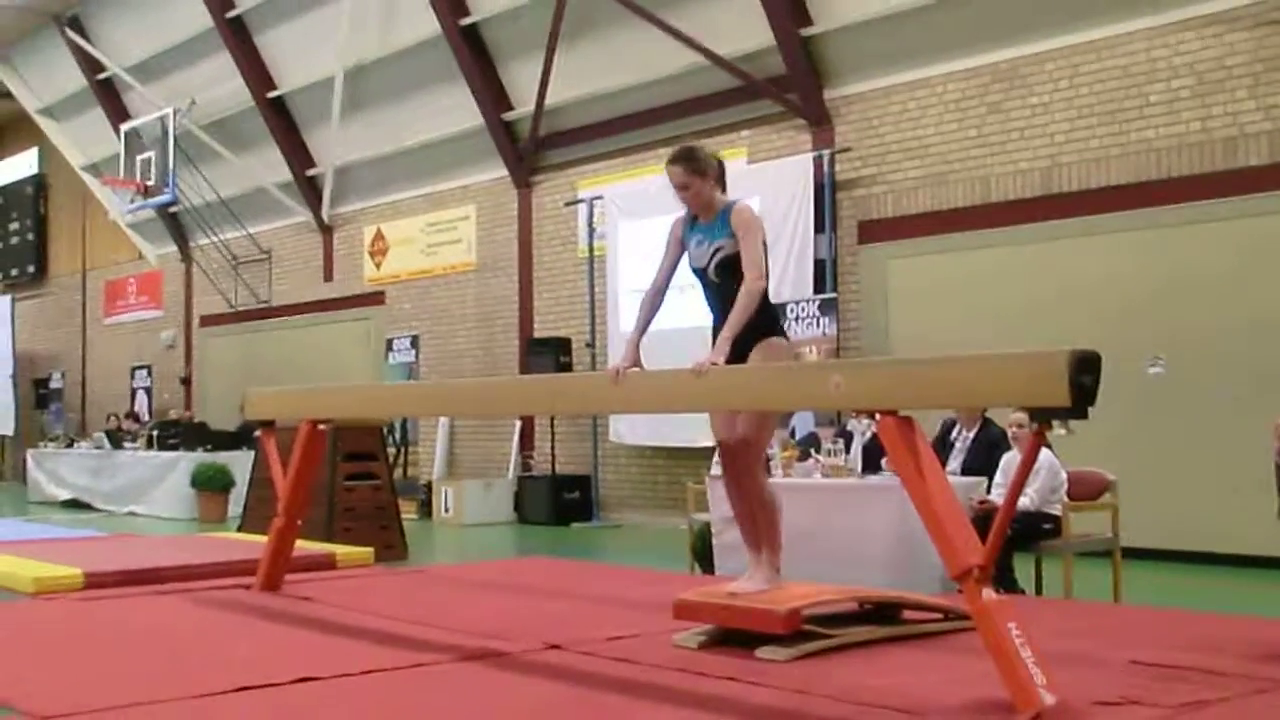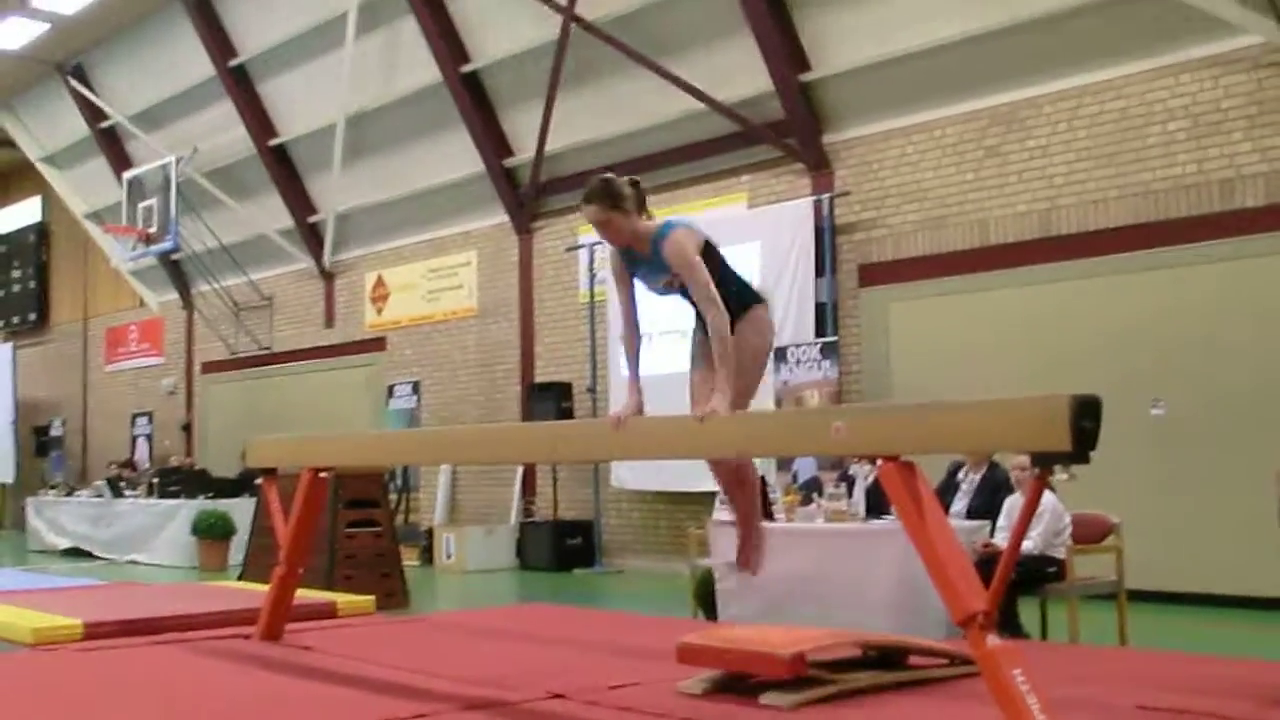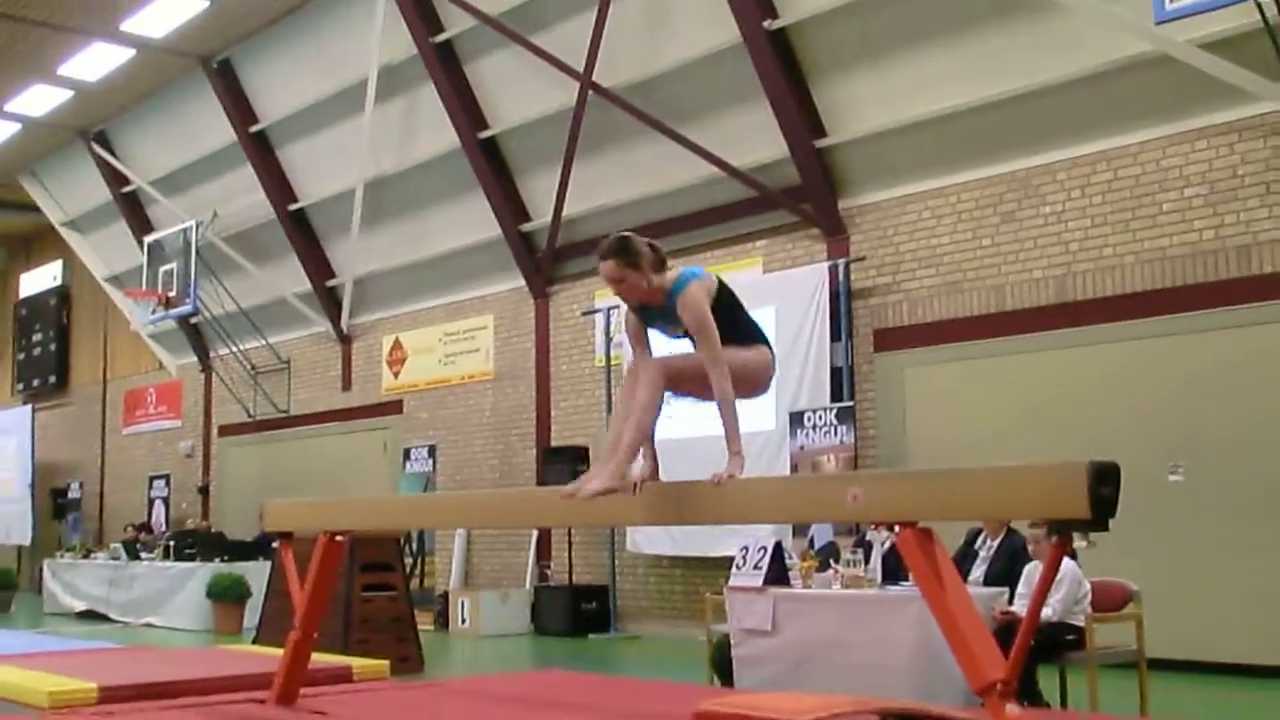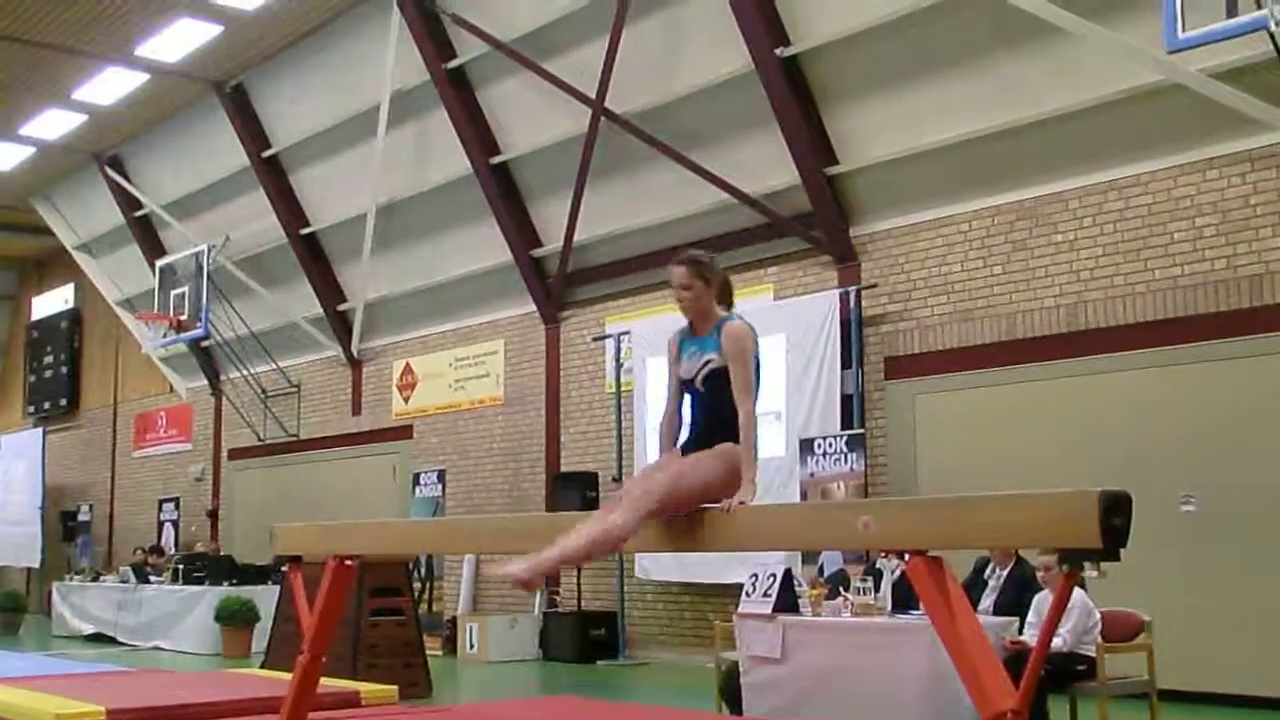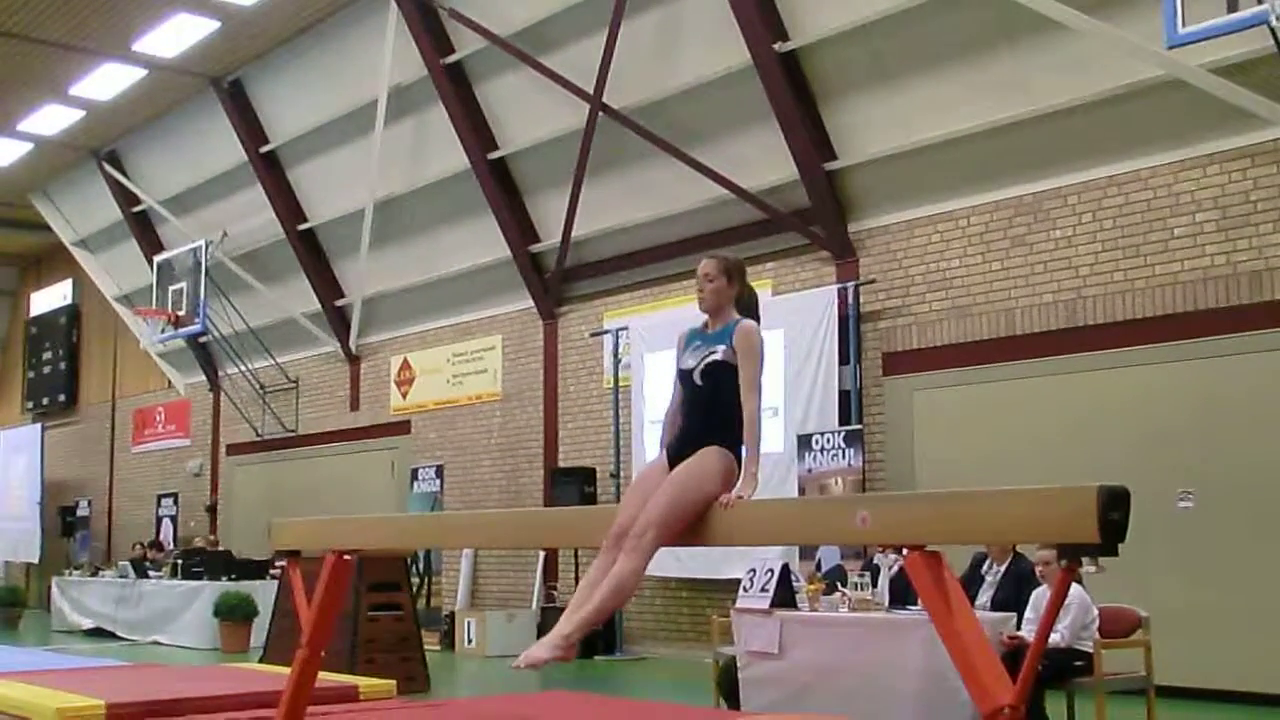
dt=0.5s
person 1, frame 1
left shoulder: (741, 216)
right shoulder: (682, 227)
left elbow: (754, 282)
right elbow: (657, 287)
left wrist: (722, 345)
right wrist: (632, 346)
left hip: (763, 340)
right hip: (725, 346)
left knee: (748, 459)
right knee: (730, 459)
left ankle: (770, 565)
right ankle: (756, 562)
person 1, frame 2
left shoulder: (674, 240)
right shoulder: (621, 255)
left elbow: (715, 310)
right elbow: (630, 325)
left wrist: (723, 390)
right wrist: (634, 393)
left hip: (746, 317)
right hip: (708, 329)
left ankle: (751, 532)
right ankle: (746, 523)
person 1, frame 3
left shoulder: (689, 291)
right shoulder: (636, 311)
left elbow: (717, 370)
right elbow: (640, 381)
left wrist: (735, 454)
right wrist: (649, 459)
left hip: (753, 361)
right hip: (717, 359)
left knee: (650, 371)
right knee: (639, 374)
left ankle: (612, 471)
right ankle: (611, 470)
person 1, frame 4
left shoulder: (734, 332)
right shoulder: (680, 343)
left elbow: (746, 406)
right elbow: (672, 411)
left wrist: (748, 481)
right wrist: (664, 470)
left hip: (727, 451)
right hip: (692, 452)
left knee: (642, 503)
right knee: (624, 503)
left ankle: (542, 566)
right ankle: (541, 565)
person 1, frame 5
left shoulder: (745, 332)
right shoulder: (688, 338)
left elbow: (750, 402)
left wrist: (749, 476)
right wrist: (661, 462)
left hip: (716, 453)
right hip: (677, 450)
left knee: (641, 539)
right knee: (616, 538)
left ankle: (570, 635)
right ankle: (560, 630)
